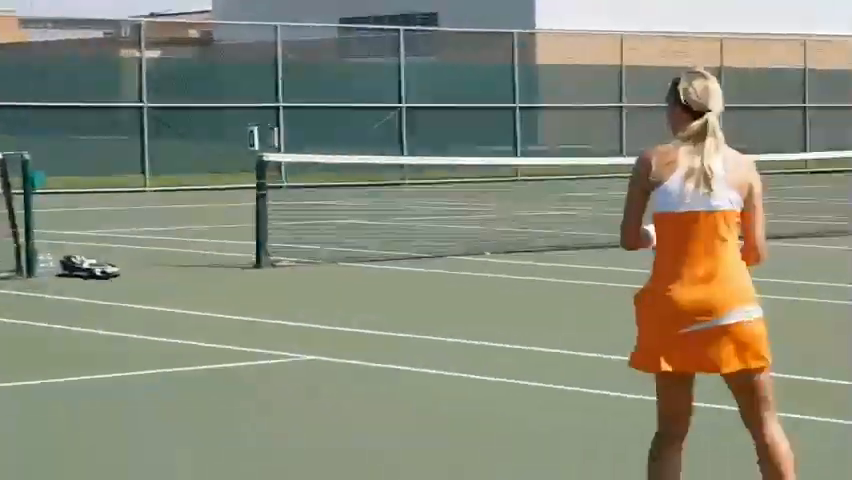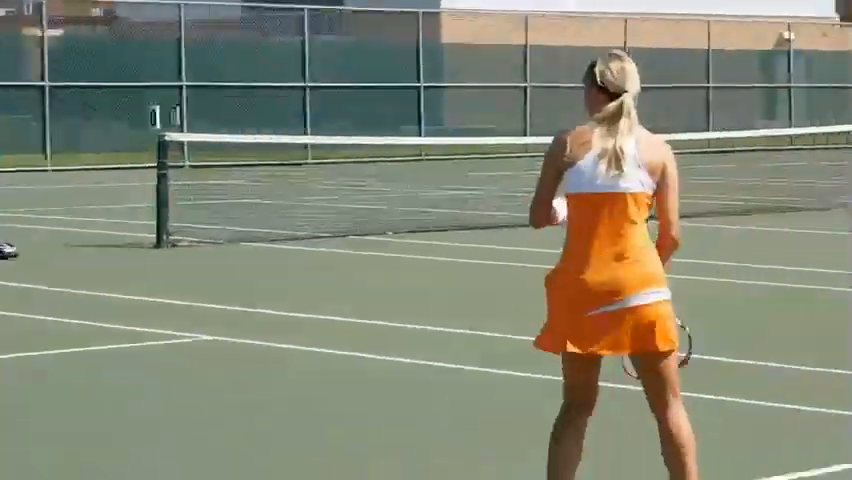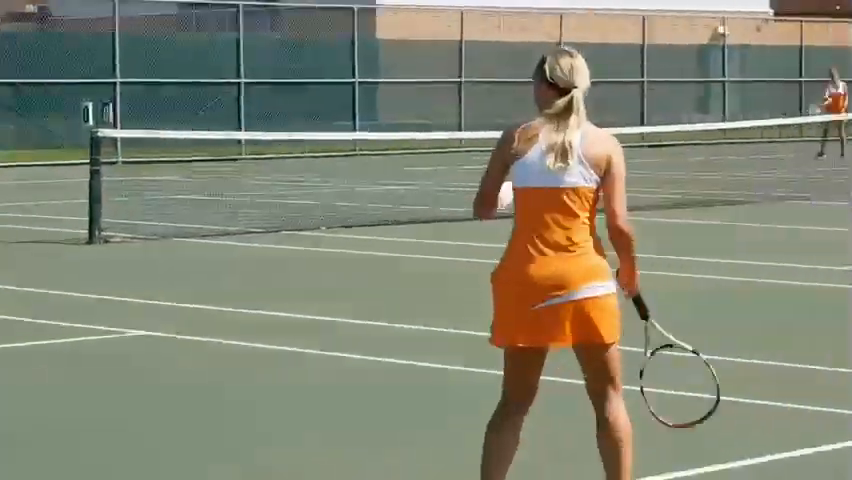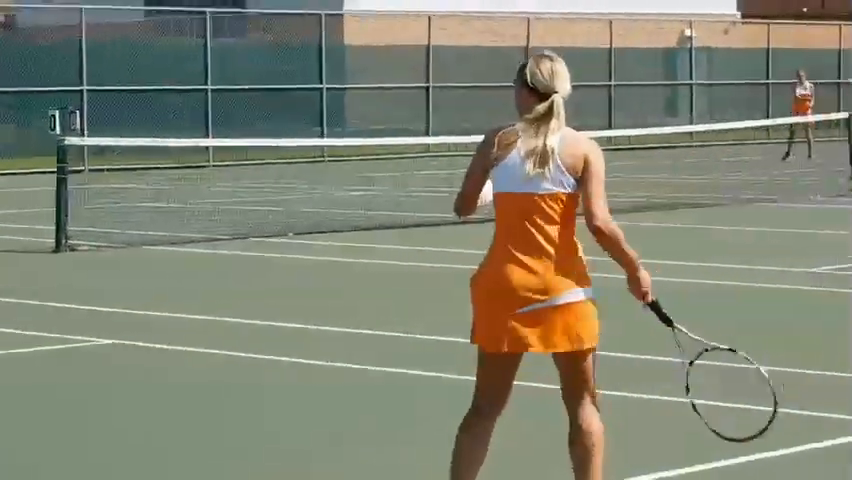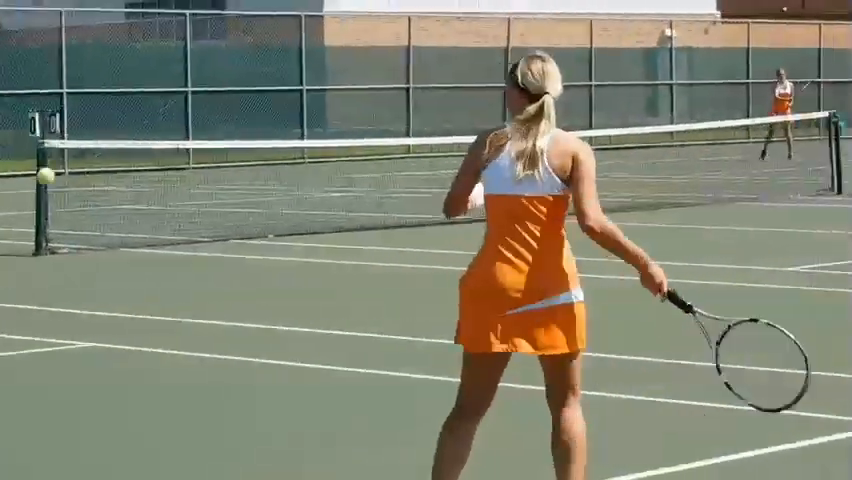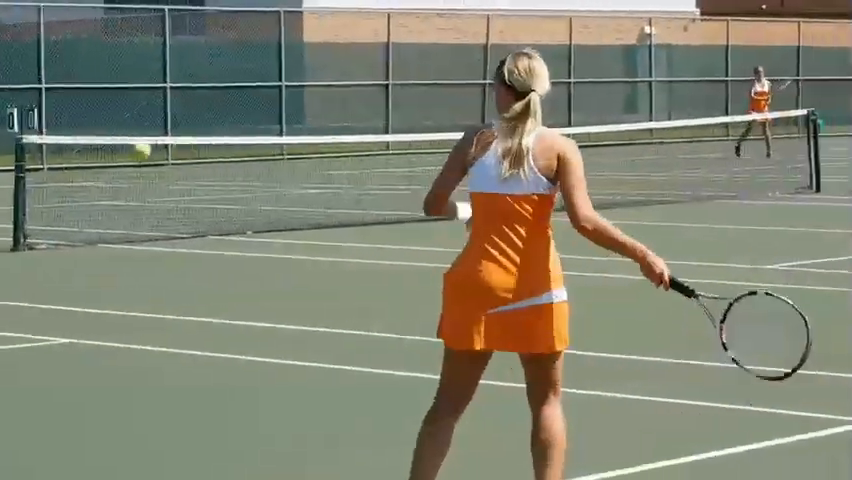
dt=0.1s
person 1, frame 1
left shoulder: (652, 161)
right shoulder: (743, 166)
left elbow: (629, 239)
right elbow: (755, 251)
left hip: (671, 306)
right hip: (730, 304)
left knee: (671, 430)
right knee: (763, 425)
person 1, frame 2
left shoulder: (567, 143)
right shoulder: (657, 149)
left elbow: (538, 218)
right elbow: (669, 233)
left hip: (580, 286)
right hip: (638, 287)
left knee: (576, 409)
right knee: (668, 407)
person 1, frame 3
left shoulder: (515, 138)
right shoulder: (604, 144)
left elbow: (482, 209)
right elbow: (619, 224)
right wrist: (630, 269)
left hip: (526, 279)
right hip: (584, 279)
left knee: (514, 403)
right knee: (608, 398)
person 1, frame 4
left shoulder: (496, 141)
right shoulder: (584, 148)
left elbow: (462, 207)
right elbow: (599, 223)
right wrist: (634, 269)
left hip: (503, 285)
right hip: (561, 288)
left knee: (485, 408)
right knee: (582, 403)
person 1, frame 5
left shoulder: (488, 143)
right shoulder: (574, 149)
left elbow: (453, 207)
right elbow: (592, 222)
right wrist: (644, 263)
left hip: (493, 286)
right hip: (550, 288)
left knee: (469, 407)
right knee: (565, 405)
person 1, frame 6
left shoulder: (474, 141)
right shoulder: (559, 147)
left elbow: (435, 204)
right elbow: (585, 220)
right wrist: (642, 255)
left hip: (476, 285)
right hip: (534, 288)
left knee: (448, 404)
right knee: (546, 404)
